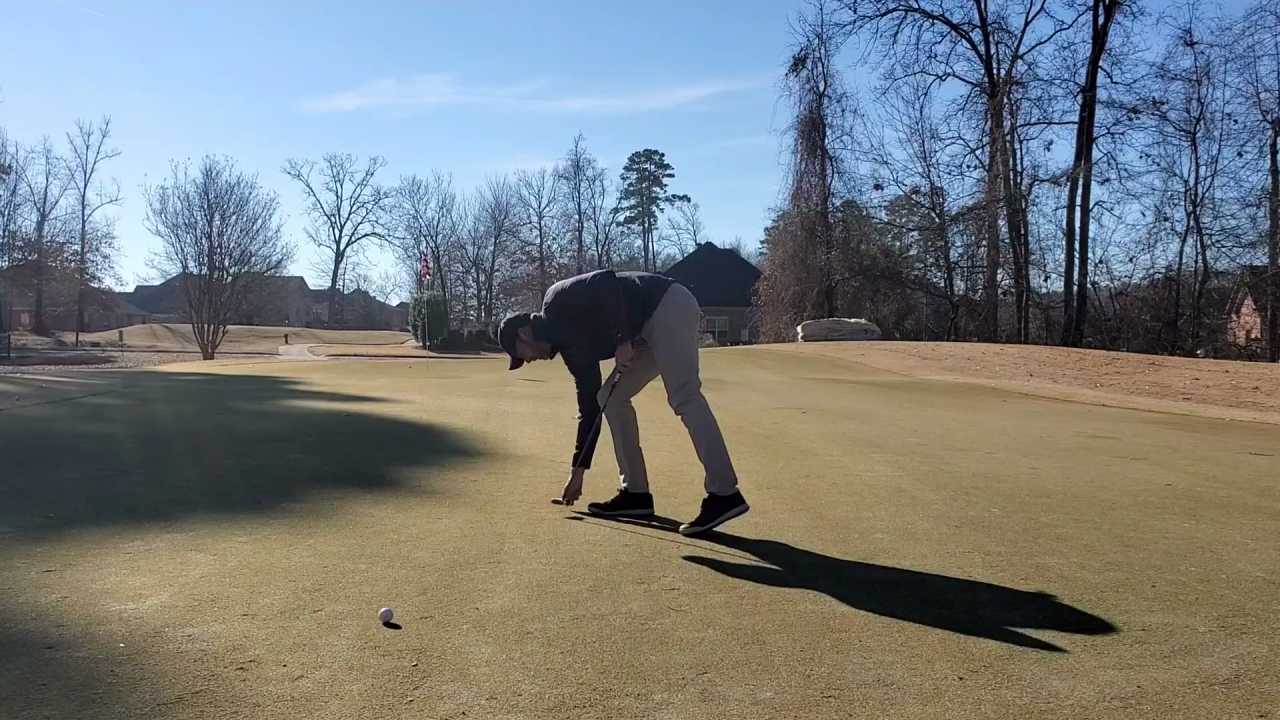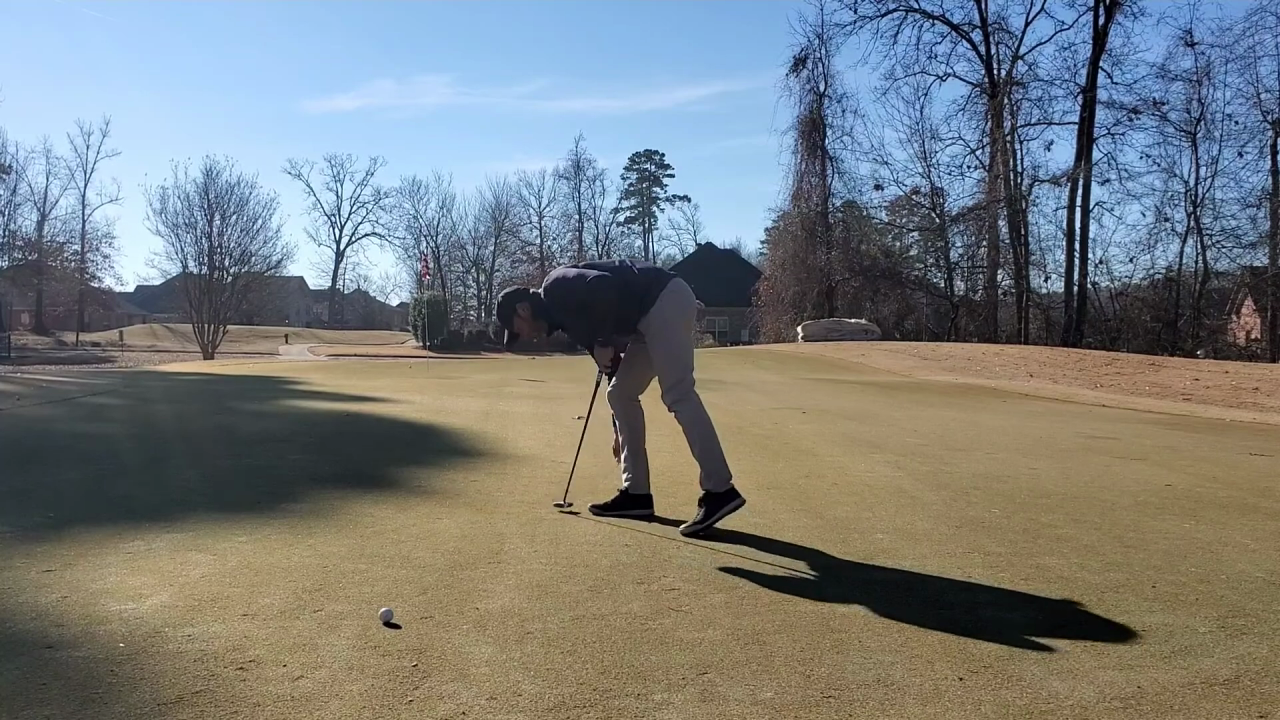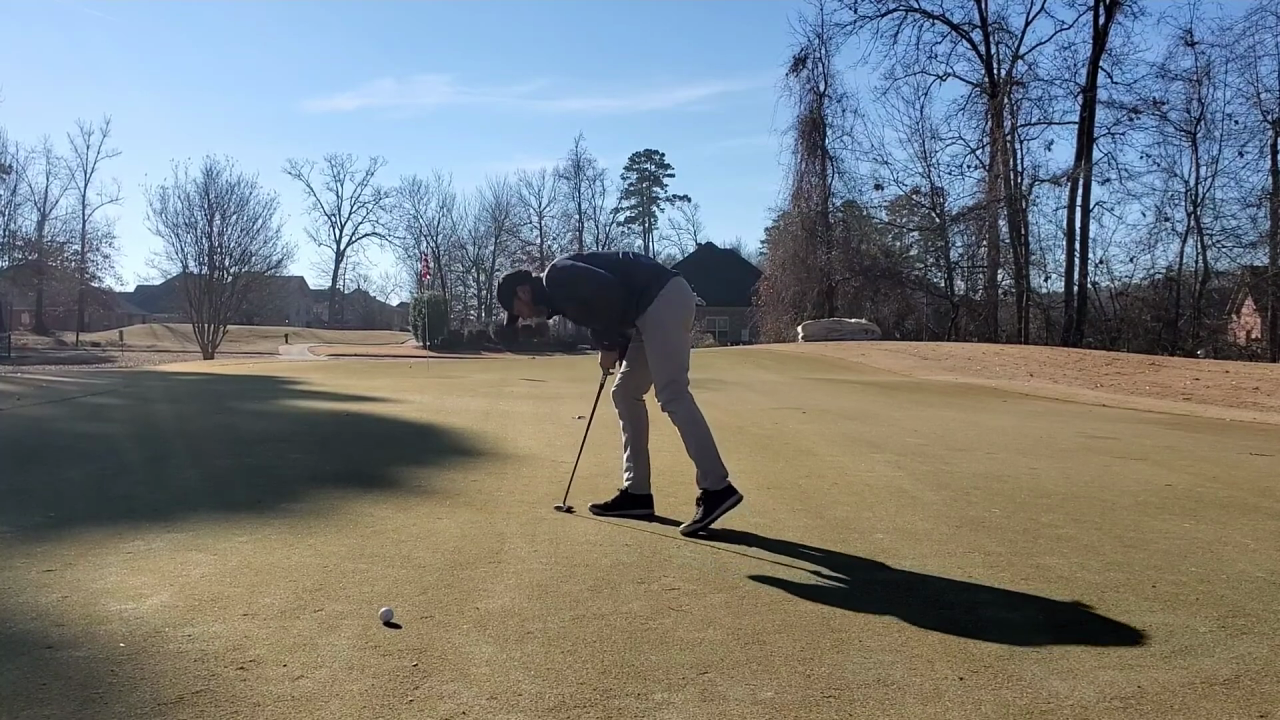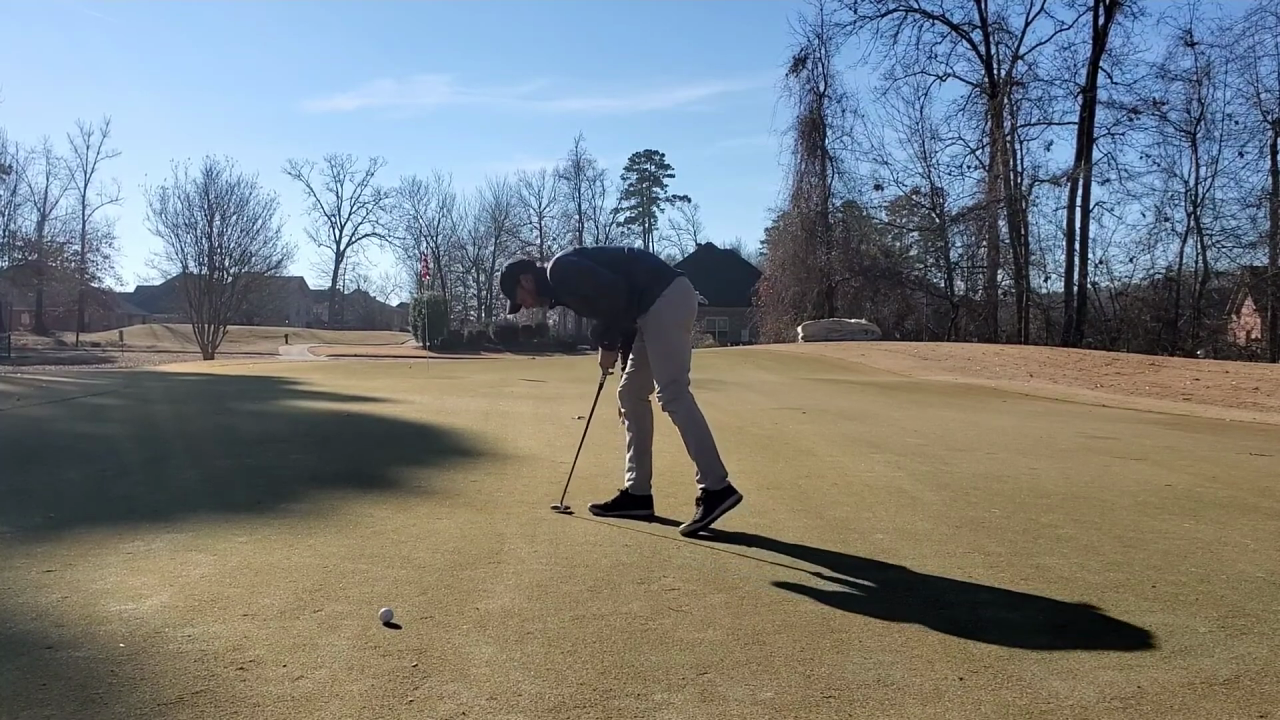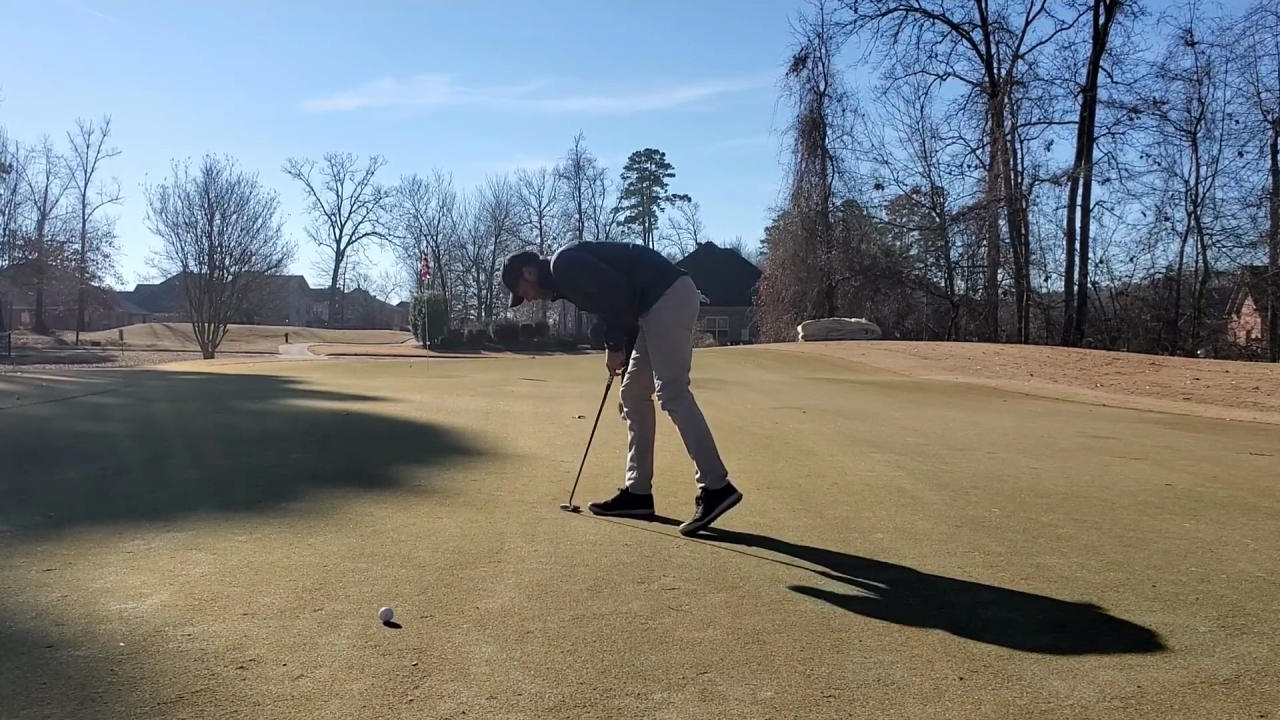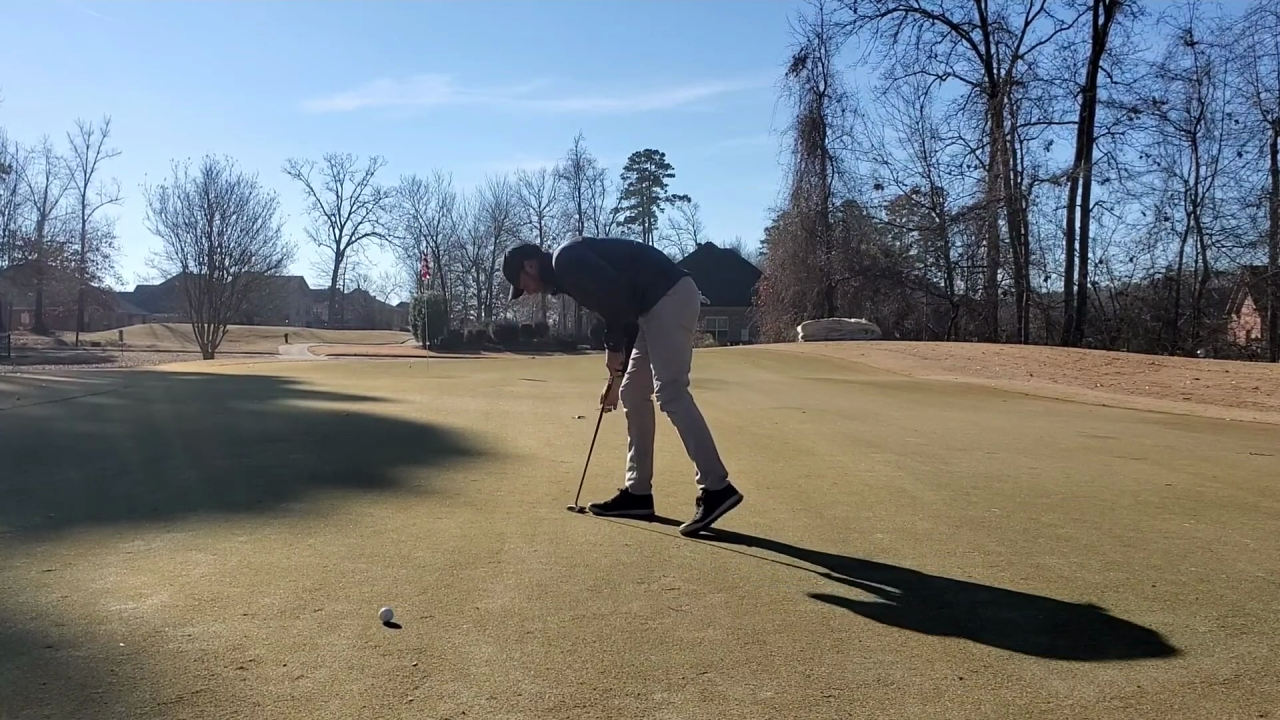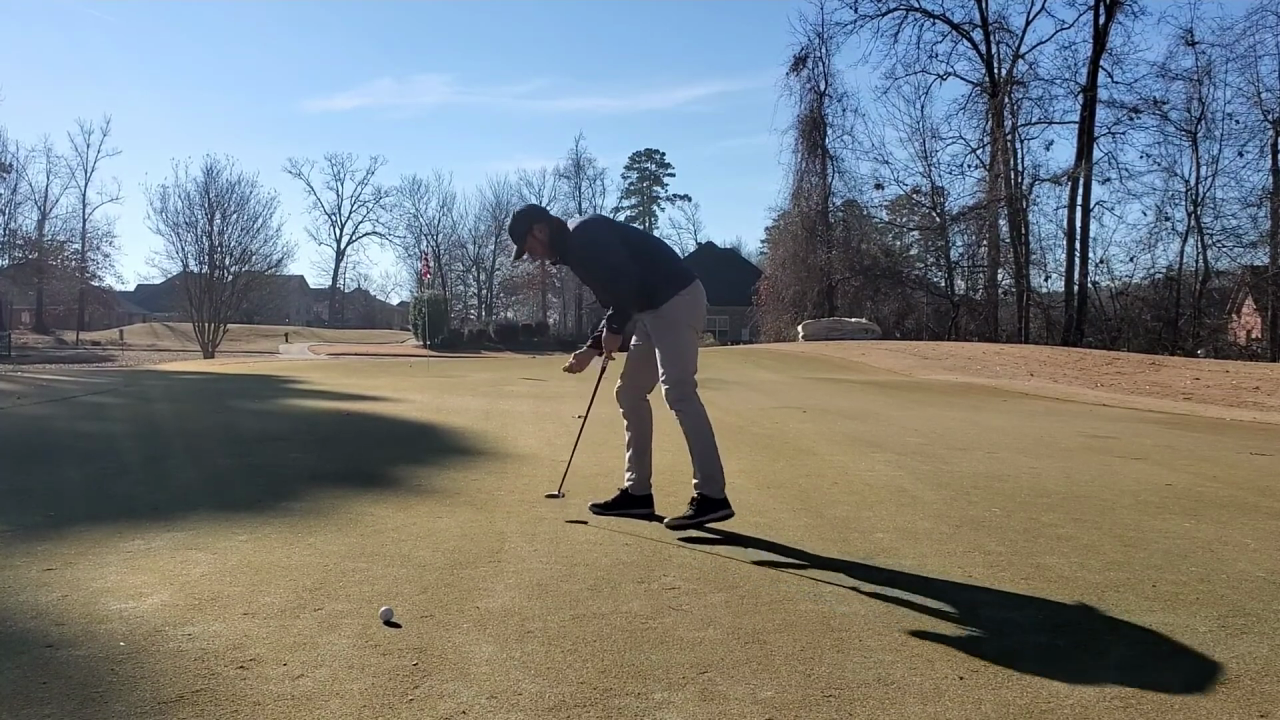
dt=0.4s
person 1, frame 1
left shoulder: (557, 303)
right shoulder: (570, 345)
left elbow: (605, 282)
right elbow: (589, 403)
left wrist: (621, 339)
right wrist: (578, 469)
left hip: (668, 306)
left knee: (684, 398)
right knee: (611, 399)
left ankle: (724, 495)
right ankle: (636, 493)
person 1, frame 2
left shoulder: (556, 290)
right shoulder: (566, 317)
left elbow: (603, 285)
right elbow: (610, 365)
left wrist: (603, 342)
right wrist: (621, 430)
left hip: (666, 301)
right hip: (650, 316)
left knee: (678, 395)
right knee: (620, 393)
left ankle: (719, 492)
right ankle: (636, 493)
person 1, frame 3
left shoulder: (557, 278)
right shoulder: (562, 297)
left elbow: (609, 289)
right elbow: (611, 325)
left wrist: (607, 346)
left hip: (665, 298)
right hip: (654, 307)
left knee: (672, 394)
right knee: (625, 393)
left ankle: (717, 489)
right ankle: (637, 493)
person 1, frame 4
left shoulder: (561, 271)
right shoulder: (564, 287)
left elbow: (613, 290)
right elbow: (619, 316)
left wrist: (607, 345)
left hip: (666, 298)
right hip: (657, 306)
left knee: (672, 394)
right knee: (631, 393)
left ankle: (716, 489)
right ankle: (637, 493)
person 1, frame 5
left shoulder: (563, 264)
right shoulder: (565, 280)
left elbow: (616, 288)
right elbow: (618, 314)
left wrist: (613, 347)
left hip: (669, 296)
right hip: (659, 303)
left knee: (671, 393)
right knee: (634, 394)
left ankle: (716, 488)
right ankle: (638, 492)
person 1, frame 6
left shoulder: (565, 260)
right shoulder: (567, 273)
left elbow: (617, 289)
right elbow: (620, 313)
left wrist: (613, 348)
right wrist: (617, 376)
left hip: (670, 297)
right hip: (660, 305)
left knee: (670, 393)
right knee: (633, 394)
left ankle: (716, 488)
right ankle: (637, 492)
person 1, frame 7
left shoulder: (584, 233)
right shoulder: (574, 250)
left elbow: (628, 277)
right elbow: (618, 300)
left wrist: (614, 328)
right wrist: (592, 349)
left hip: (677, 298)
right hip: (655, 307)
left knee: (678, 391)
right knee: (630, 392)
left ankle: (712, 496)
right ankle: (638, 492)
